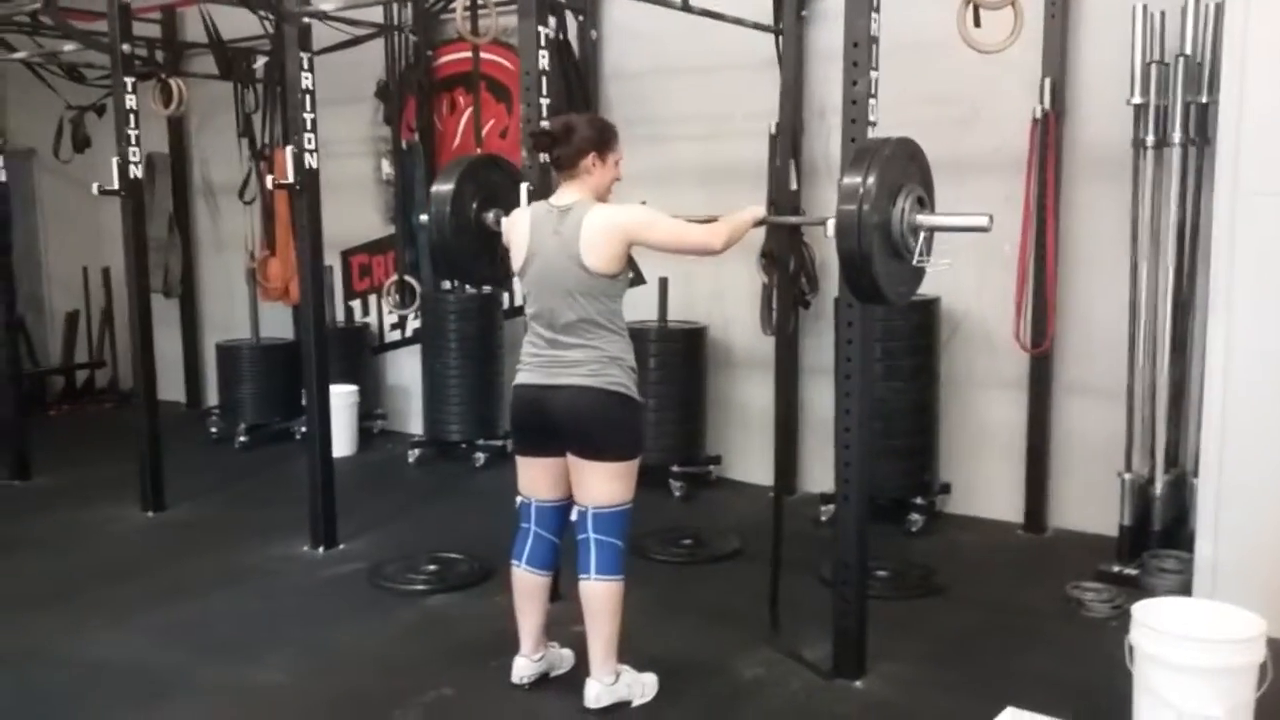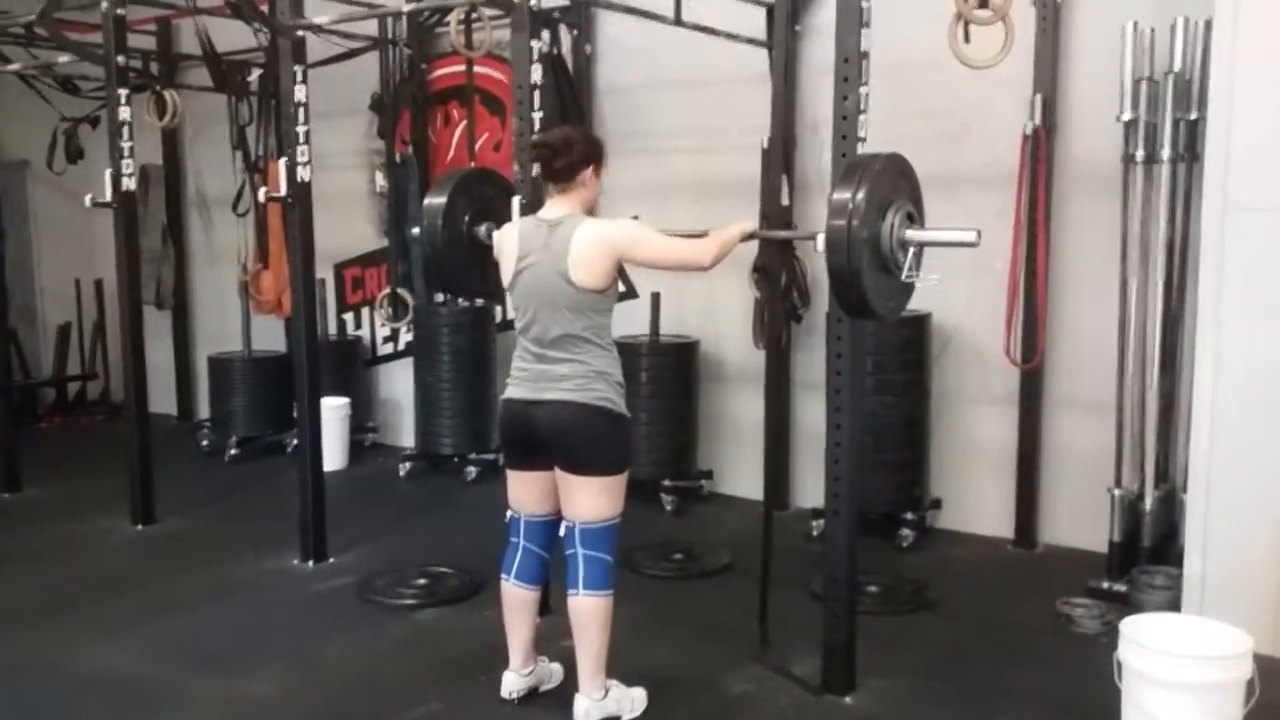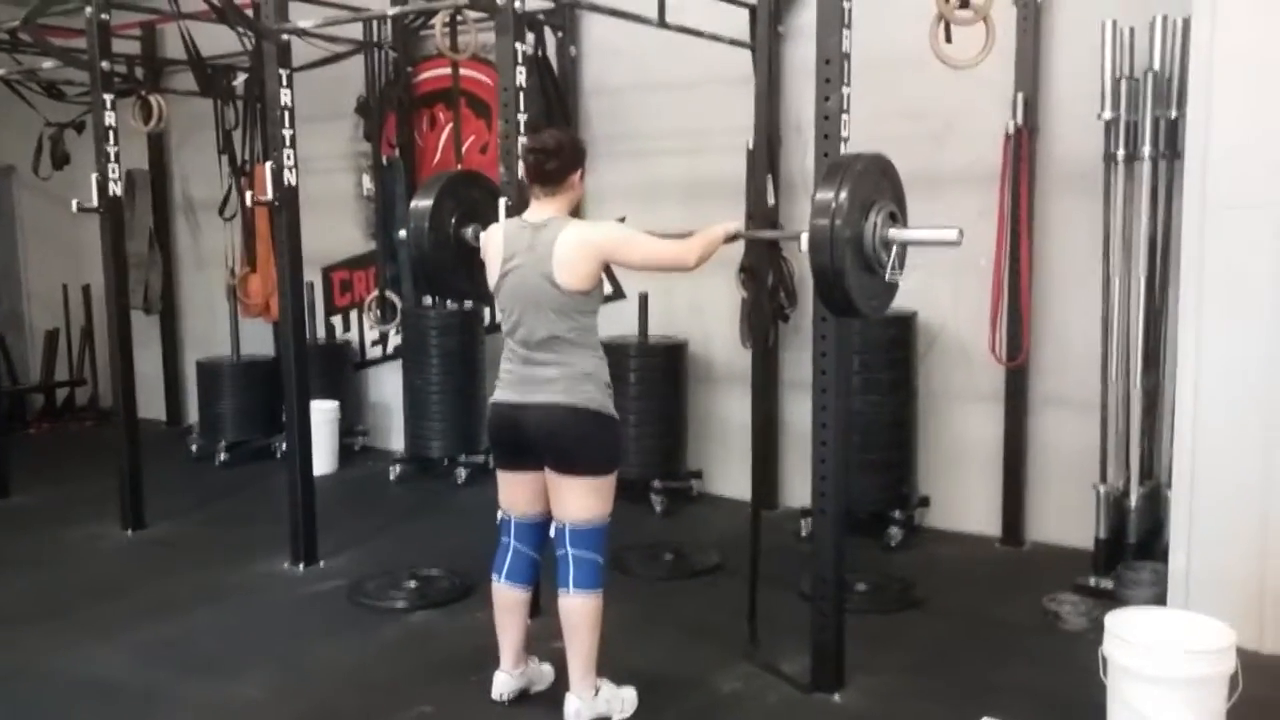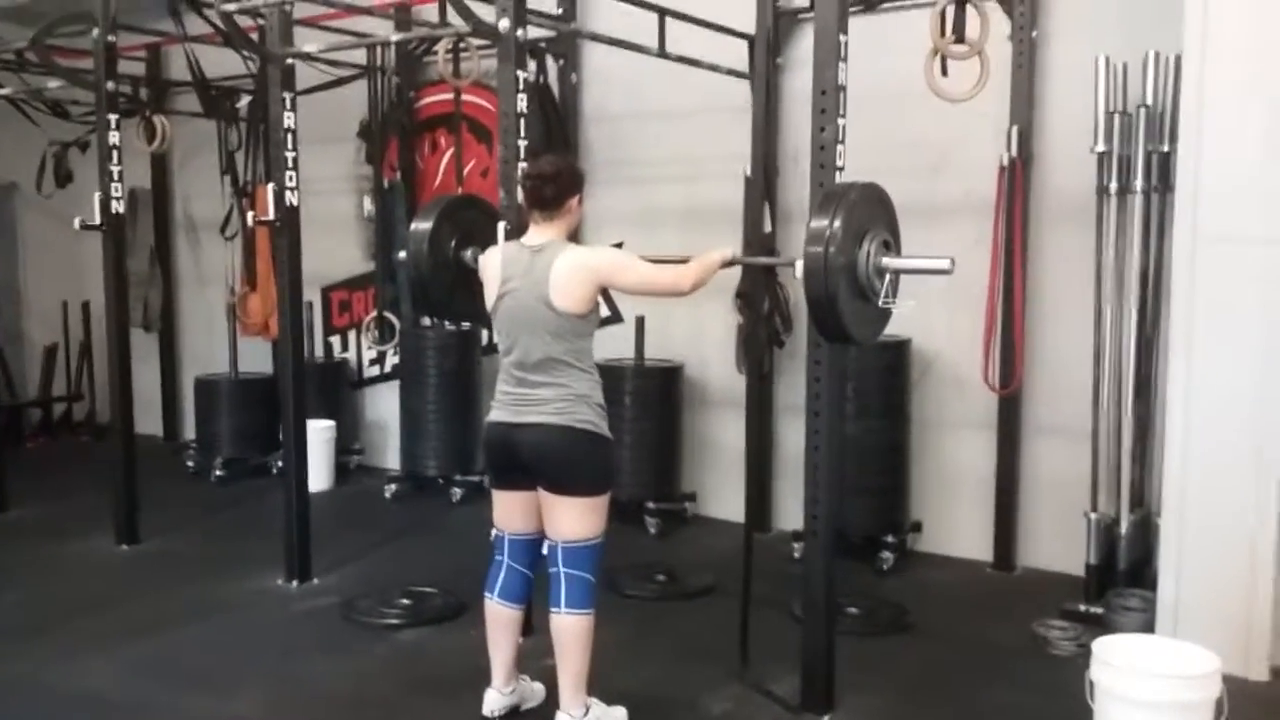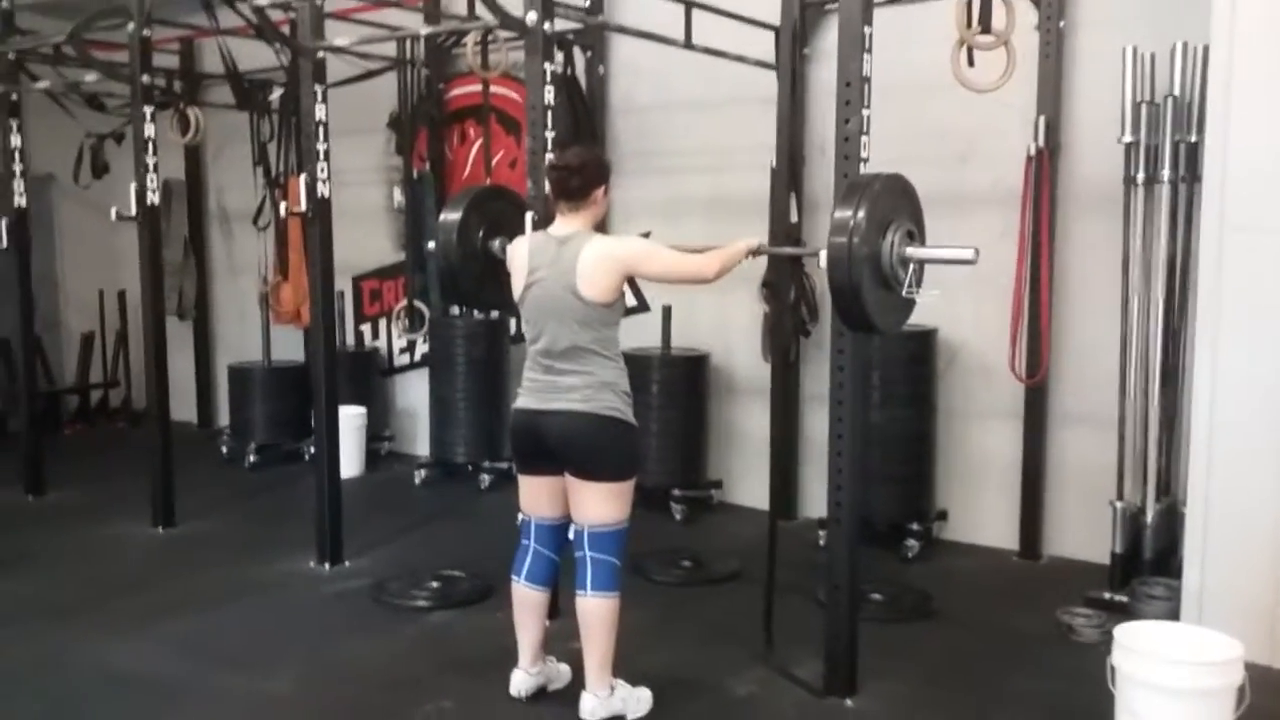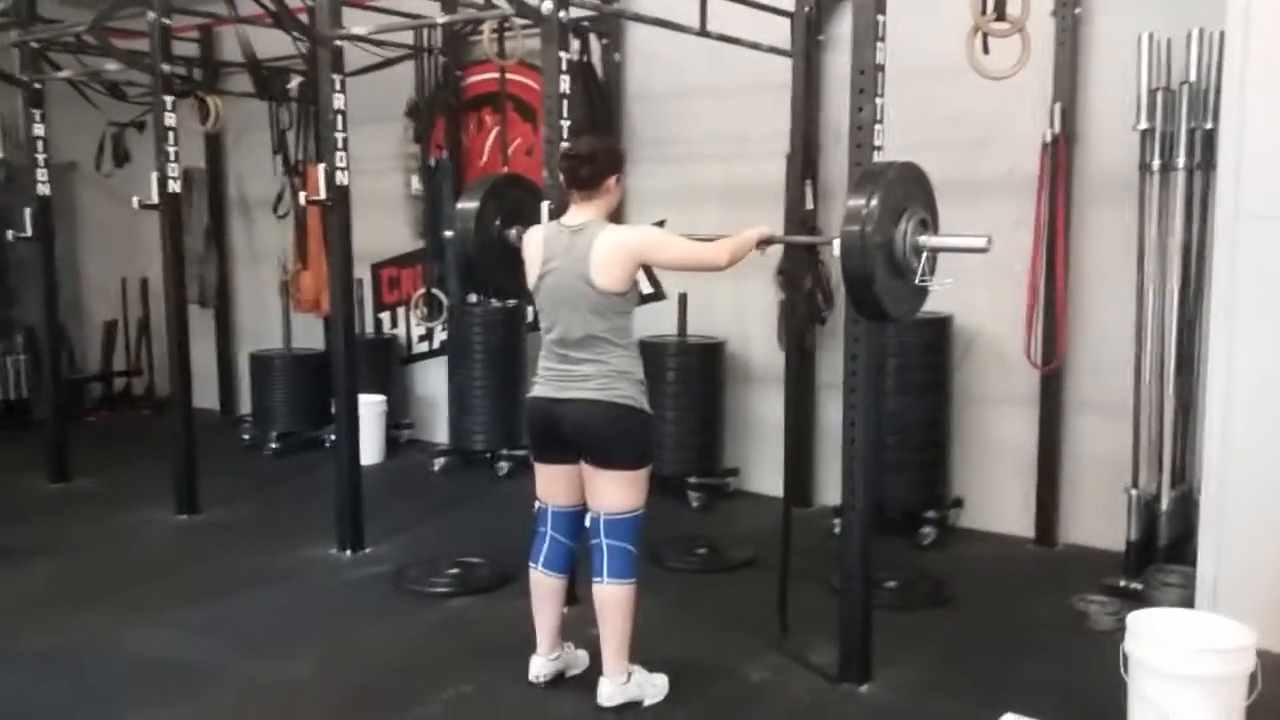
dt=0.2s
person 1, frame 1
left shoulder: (521, 223)
right shoulder: (615, 221)
right elbow: (712, 239)
right wrist: (749, 215)
left hip: (533, 394)
right hip: (598, 399)
left knee: (537, 525)
right knee: (602, 536)
left ankle: (530, 654)
right ankle: (605, 679)
person 1, frame 2
left shoulder: (510, 236)
right shoulder: (604, 237)
right elbow: (700, 255)
right wrist: (738, 230)
left hip: (521, 408)
right hip: (586, 414)
left knee: (527, 540)
right knee: (590, 552)
left ankle: (520, 670)
person 1, frame 3
left shoulder: (494, 239)
right shoulder: (589, 240)
right elbow: (684, 255)
right wrist: (723, 230)
left hip: (510, 410)
right hip: (574, 415)
left knee: (517, 540)
right knee: (581, 551)
left ankle: (511, 671)
person 1, frame 4
left shoulder: (493, 261)
right shoulder: (586, 264)
right elbow: (680, 281)
right wrist: (719, 257)
left hip: (505, 430)
right hip: (569, 436)
left knee: (511, 558)
right knee: (573, 570)
person 1, frame 5
left shoulder: (521, 251)
right shoulder: (612, 253)
right elbow: (704, 268)
right wrist: (744, 246)
left hip: (531, 417)
right hip: (594, 423)
left knee: (537, 543)
right knee: (598, 555)
left ankle: (528, 669)
person 1, frame 6
left shoulder: (535, 241)
right shoulder: (625, 242)
right elbow: (716, 256)
right wrist: (755, 235)
left hip: (547, 405)
right hip: (610, 411)
left knee: (553, 530)
right knee: (614, 542)
left ankle: (546, 654)
right ankle: (617, 678)
